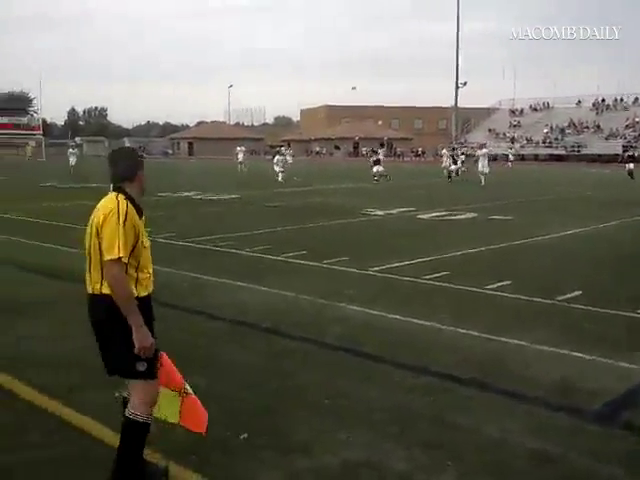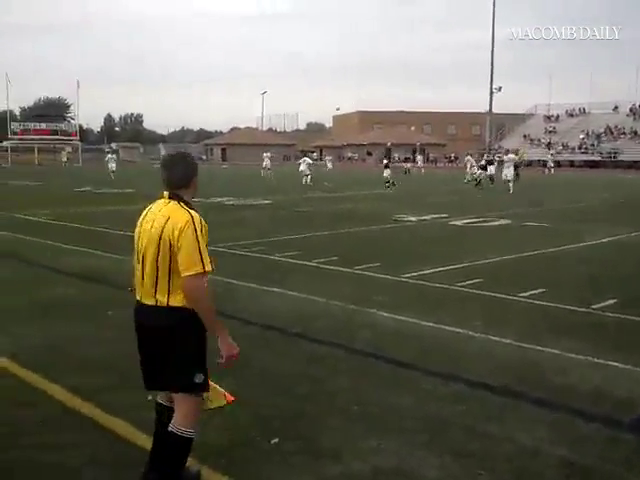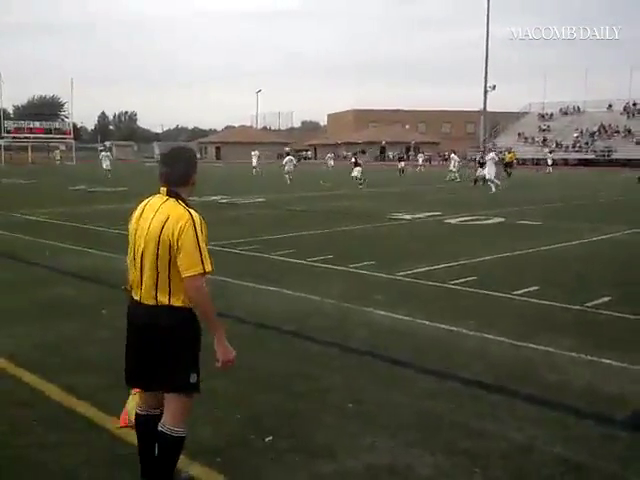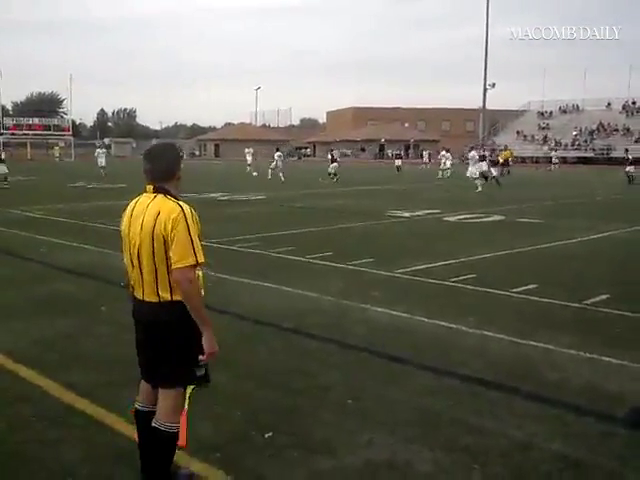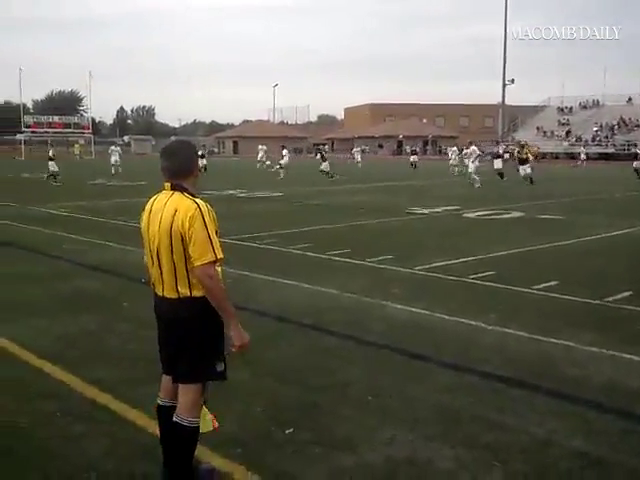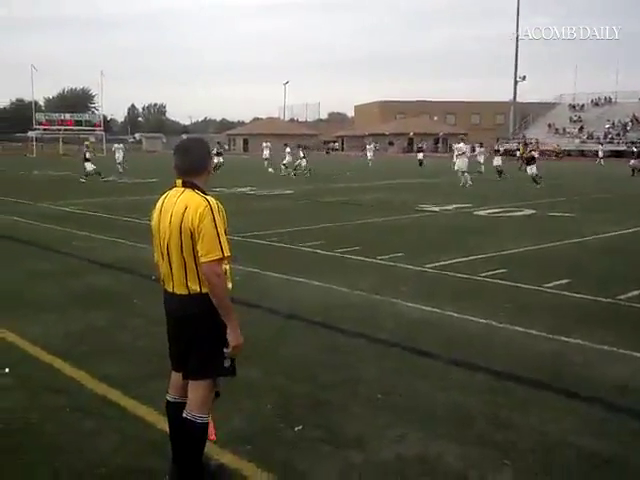
dt=0.4s
person 1, frame 1
left shoulder: (124, 206)
right shoulder: (118, 209)
right elbow: (113, 273)
right wrist: (139, 327)
left hip: (126, 305)
right hip: (118, 309)
left knee: (141, 385)
right knee: (146, 390)
person 1, frame 2
left shoulder: (150, 212)
right shoulder: (188, 220)
right elbow: (194, 286)
right wrist: (222, 336)
left hip: (146, 313)
right hip: (176, 318)
left knee: (169, 390)
right knee: (189, 405)
person 1, frame 3
left shoulder: (142, 208)
right shoulder: (187, 219)
right elbow: (194, 287)
right wrist: (220, 339)
left hip: (139, 313)
right hip: (173, 319)
left knee: (148, 398)
right knee: (178, 403)
person 1, frame 4
left shoulder: (132, 208)
right shoulder: (177, 212)
right elbow: (184, 279)
right wrist: (207, 331)
left hip: (143, 308)
right hip: (174, 312)
left knee: (149, 387)
right knee: (171, 397)
person 1, frame 5
left shoulder: (151, 206)
right shoulder: (195, 209)
right elbow: (206, 275)
right wrist: (233, 324)
left hip: (164, 304)
right hip: (195, 308)
left knee: (170, 382)
right knee: (191, 391)
person 1, frame 6
left shoulder: (163, 202)
right shoulder: (205, 206)
right elbow: (213, 272)
right wrist: (232, 325)
left hip: (174, 301)
right hip: (203, 304)
left knee: (180, 378)
right knee: (201, 389)
